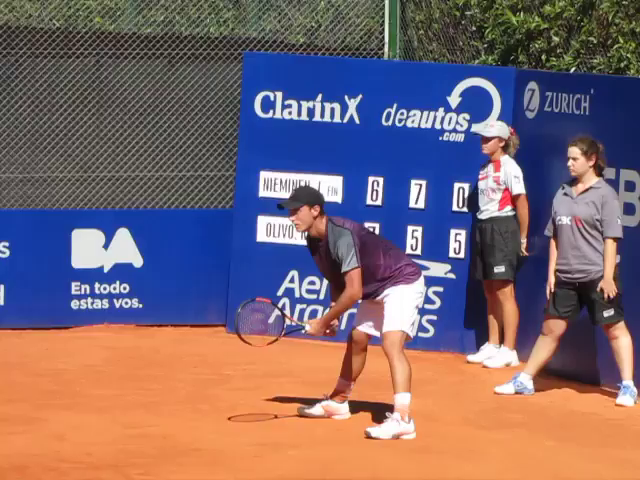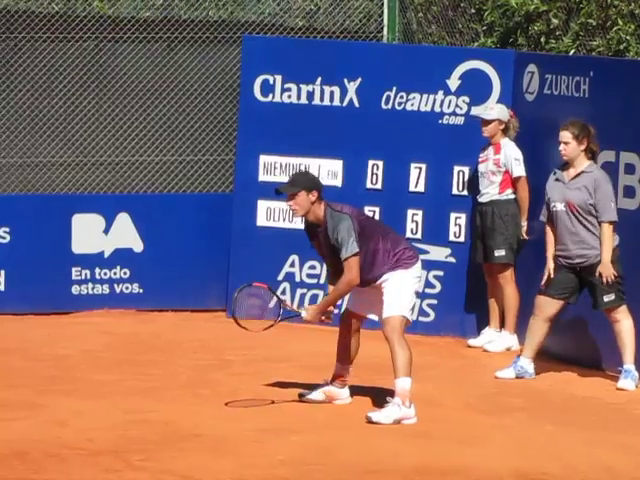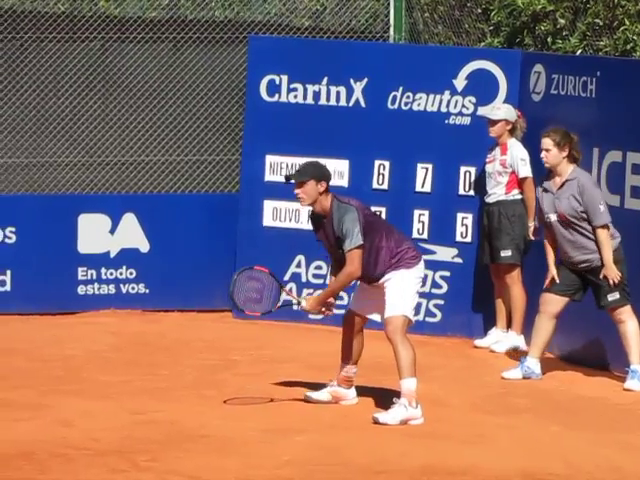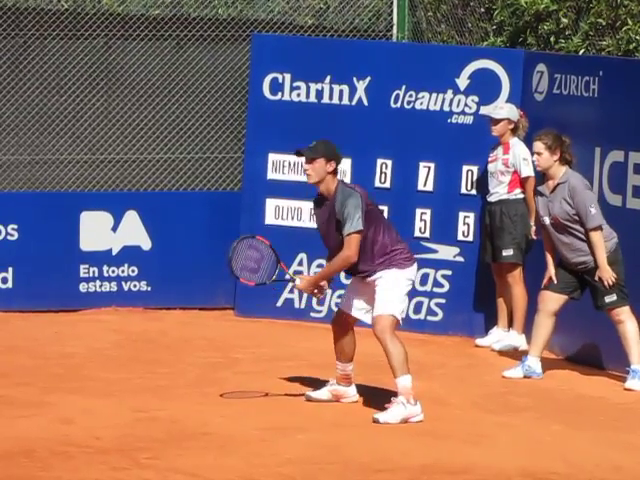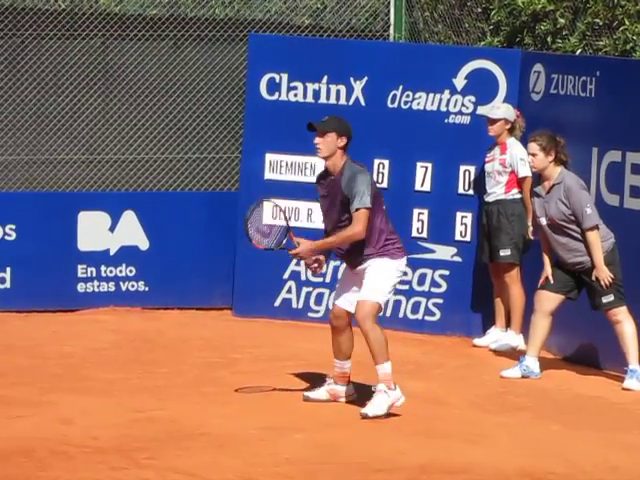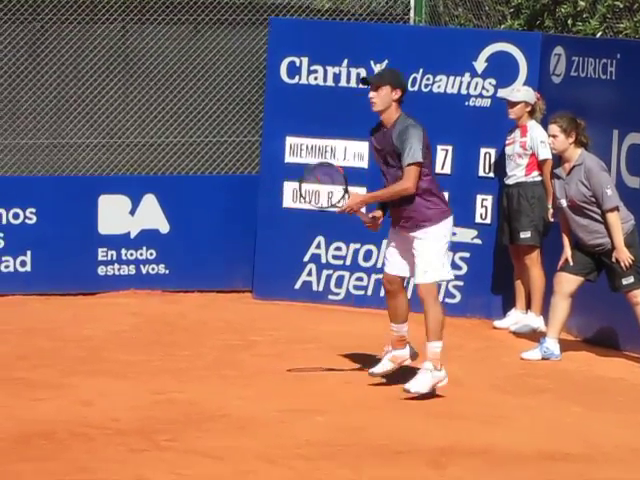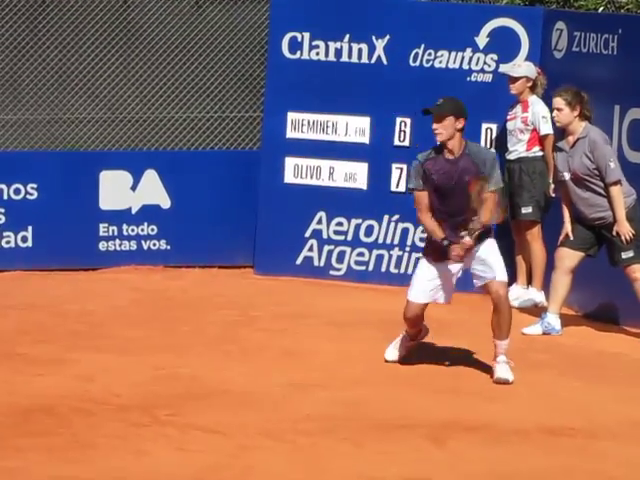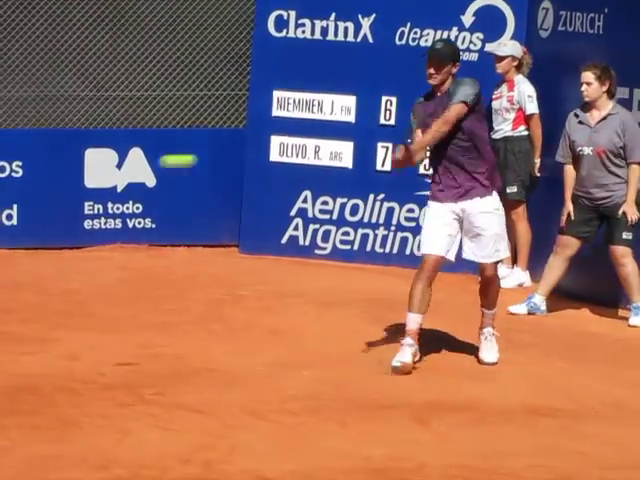
dt=0.4s
person 1, frame 1
left shoulder: (342, 235)
right shoulder: (314, 241)
left elbow: (353, 291)
right elbow: (337, 281)
left wrist: (323, 321)
right wrist: (332, 317)
left hip: (403, 283)
right hip: (376, 289)
left knee: (391, 344)
right knee: (356, 340)
left ankle: (402, 419)
right ankle: (338, 402)
person 1, frame 2
left shoulder: (341, 220)
right shoulder: (311, 226)
left elbow: (351, 277)
right elbow: (335, 266)
left wrist: (319, 308)
right wrist: (329, 303)
left hip: (400, 267)
right hip: (372, 273)
left knee: (392, 328)
right knee: (348, 322)
left ankle: (403, 404)
right ankle: (338, 386)
person 1, frame 3
left shoulder: (348, 213)
right shoulder: (317, 218)
left elbow: (353, 269)
right elbow: (338, 259)
left wrist: (320, 298)
right wrist: (331, 294)
left hip: (403, 267)
right hip: (374, 273)
left knee: (394, 329)
right knee: (351, 323)
left ankle: (410, 405)
right ankle: (344, 387)
person 1, frame 4
left shoulder: (351, 198)
right shoulder: (320, 202)
left elbow: (350, 253)
right elbow: (334, 245)
left wrist: (314, 279)
right wrist: (325, 278)
left hip: (394, 267)
right hip: (366, 273)
left knee: (383, 328)
right knee: (340, 322)
left ankle: (408, 402)
right ankle: (343, 385)
person 1, frame 5
left shoulder: (358, 176)
right shoulder: (323, 180)
left elbow: (358, 230)
left wrist: (314, 247)
right wrist: (322, 255)
left hip: (384, 257)
right hip: (357, 261)
left knee: (364, 314)
right knee: (338, 318)
left ankle: (388, 388)
right ankle: (339, 384)
person 1, frame 6
left shoulder: (410, 132)
right shoulder: (377, 132)
left elbow: (408, 184)
left wrist: (364, 200)
right wrist: (381, 209)
left hip: (430, 223)
right hip: (401, 223)
left knee: (427, 291)
right knee: (393, 285)
left ankle: (432, 367)
right ankle: (400, 349)
person 1, frame 7
left shoulder: (485, 157)
right shoulder: (423, 164)
left elbow: (490, 205)
right elbow: (424, 213)
left wrist: (470, 237)
right wrist: (447, 243)
left hip: (479, 240)
right hip: (441, 247)
left knee: (500, 294)
right knee: (412, 312)
left ankle: (500, 358)
right ankle: (412, 336)
person 1, frame 8
left shoulder: (469, 88)
right shoulder: (421, 107)
left elbow: (446, 121)
right elbow: (421, 142)
left wrist: (414, 150)
right wrist: (406, 153)
left hip: (481, 197)
right hip: (444, 199)
left knee: (489, 271)
right knee: (428, 266)
left ankle: (487, 332)
right ankle: (409, 343)
person 2, frame 1
left shoulder: (605, 194)
right shoulder: (562, 194)
left elbow: (611, 238)
left wrist: (608, 277)
right wrist: (551, 272)
left hip: (597, 276)
right hip: (565, 276)
left knee: (615, 328)
right knee: (551, 329)
left ankle: (628, 387)
right ankle: (524, 380)
person 2, frame 2
left shoulder: (597, 178)
right shoulder: (554, 179)
left elbow: (607, 222)
right elbow: (550, 222)
left wrist: (605, 260)
right wrist: (550, 258)
left hip: (597, 258)
right hip: (565, 260)
left knee: (617, 312)
right knee: (542, 308)
right ankle: (524, 364)
person 2, frame 3
left shoulder: (582, 182)
right shoulder: (544, 188)
left elbow: (601, 225)
right elbow: (548, 229)
left wrist: (608, 263)
right wrist: (551, 264)
left hip: (602, 258)
right hip: (570, 261)
right knee: (547, 305)
right ankle: (531, 364)
person 2, frame 4
left shoulder: (575, 184)
right shoulder: (541, 189)
left elbow: (595, 226)
right elbow: (546, 230)
left wrist: (603, 265)
right wrist: (550, 264)
left hip: (601, 257)
right hip: (569, 261)
right knee: (545, 304)
right ankle: (532, 363)
person 2, frame 5
left shoulder: (571, 184)
right shoulder: (537, 190)
left elbow: (591, 226)
right elbow: (543, 231)
left wrist: (598, 265)
right wrist: (547, 264)
left hip: (599, 258)
right hip: (566, 261)
left knee: (617, 313)
right knee: (542, 303)
right ankle: (530, 364)
person 2, frame 6
left shoulder: (591, 166)
right shoulder: (557, 172)
left elbow: (611, 207)
right elbow: (563, 213)
left wrist: (619, 246)
right wrist: (567, 246)
left hip: (618, 239)
right hip: (586, 243)
right knee: (561, 285)
right ankle: (550, 345)
person 2, frame 7
left shoulder: (595, 139)
right shoulder: (559, 145)
left elbow: (614, 181)
right elbow: (564, 187)
right wrist: (567, 221)
left hip: (619, 214)
right hip: (586, 217)
right knee: (562, 261)
right ankle: (551, 320)
person 2, frame 8
right shoulder: (574, 119)
right elbow: (569, 163)
right wrist: (567, 200)
left hip: (619, 198)
right hip: (585, 199)
right knee: (562, 247)
right ankle: (537, 300)
person 3, frame 1
left shoulder: (509, 167)
right shoulder: (485, 168)
left elbow: (522, 204)
right elbow: (484, 201)
left wrist: (522, 239)
right wrist: (483, 229)
left hip: (503, 229)
right hip: (484, 228)
left knee: (504, 292)
right knee: (490, 292)
left ankle: (509, 351)
right ankle: (492, 345)
person 3, frame 2
left shoulder: (509, 149)
right shoulder: (485, 151)
left elbow: (522, 187)
right elbow: (484, 184)
left wrist: (522, 221)
right wrist: (483, 213)
left hip: (502, 212)
right hip: (484, 211)
left knee: (504, 276)
right knee: (490, 275)
left ankle: (510, 335)
right ankle: (493, 330)
person 3, frame 3
left shoulder: (516, 150)
right shoulder: (493, 151)
left elbow: (528, 187)
right elbow: (491, 184)
left wrist: (530, 222)
right wrist: (490, 211)
left hip: (510, 212)
right hip: (491, 212)
left knee: (511, 276)
right knee: (497, 276)
left ankle: (517, 335)
right ankle: (500, 330)
person 3, frame 4
left shoulder: (518, 149)
right shoulder: (495, 151)
left elbow: (530, 187)
right elbow: (494, 183)
left wrist: (532, 222)
right wrist: (492, 211)
left hip: (512, 212)
right hip: (493, 211)
left knee: (513, 276)
right knee: (499, 275)
left ankle: (518, 335)
right ankle: (501, 329)
person 3, frame 5
left shoulder: (515, 149)
right shoulder: (492, 151)
left elbow: (527, 186)
right elbow: (491, 183)
left wrist: (529, 221)
right wrist: (490, 210)
left hip: (509, 211)
right hip: (491, 211)
left knee: (510, 275)
right knee: (496, 275)
left ankle: (515, 335)
right ankle: (499, 329)
person 3, frame 6
left shoulder: (535, 132)
right shoulder: (512, 133)
left elbow: (547, 169)
right elbow: (511, 166)
left wrist: (549, 204)
right wrist: (510, 195)
left hip: (529, 194)
right hip: (511, 194)
left knee: (531, 258)
right knee: (516, 257)
left ankle: (536, 316)
right ankle: (519, 311)
person 3, frame 7
left shoulder: (537, 107)
right shoulder: (513, 109)
left elbow: (549, 144)
right elbow: (512, 141)
left wrist: (550, 179)
right wrist: (508, 169)
left hip: (531, 170)
right hip: (512, 169)
left knee: (532, 233)
right knee: (517, 232)
left ankle: (537, 291)
right ankle: (521, 286)
person 3, frame 8
left shoulder: (523, 86)
right shoulder: (499, 88)
left elbow: (535, 124)
right elbow: (497, 121)
left wrist: (536, 158)
right wrist: (495, 149)
left hip: (516, 149)
right hip: (498, 148)
left knee: (517, 213)
right knee: (504, 212)
left ankle: (522, 271)
right ankle: (506, 266)
